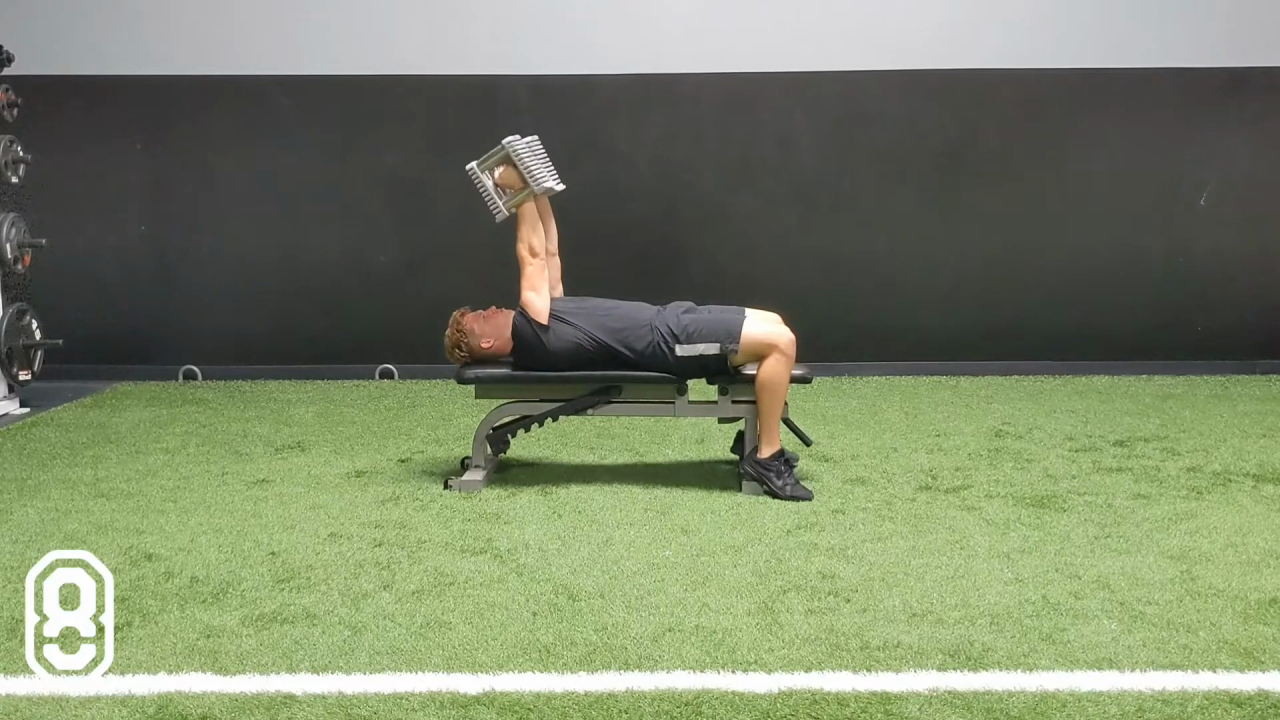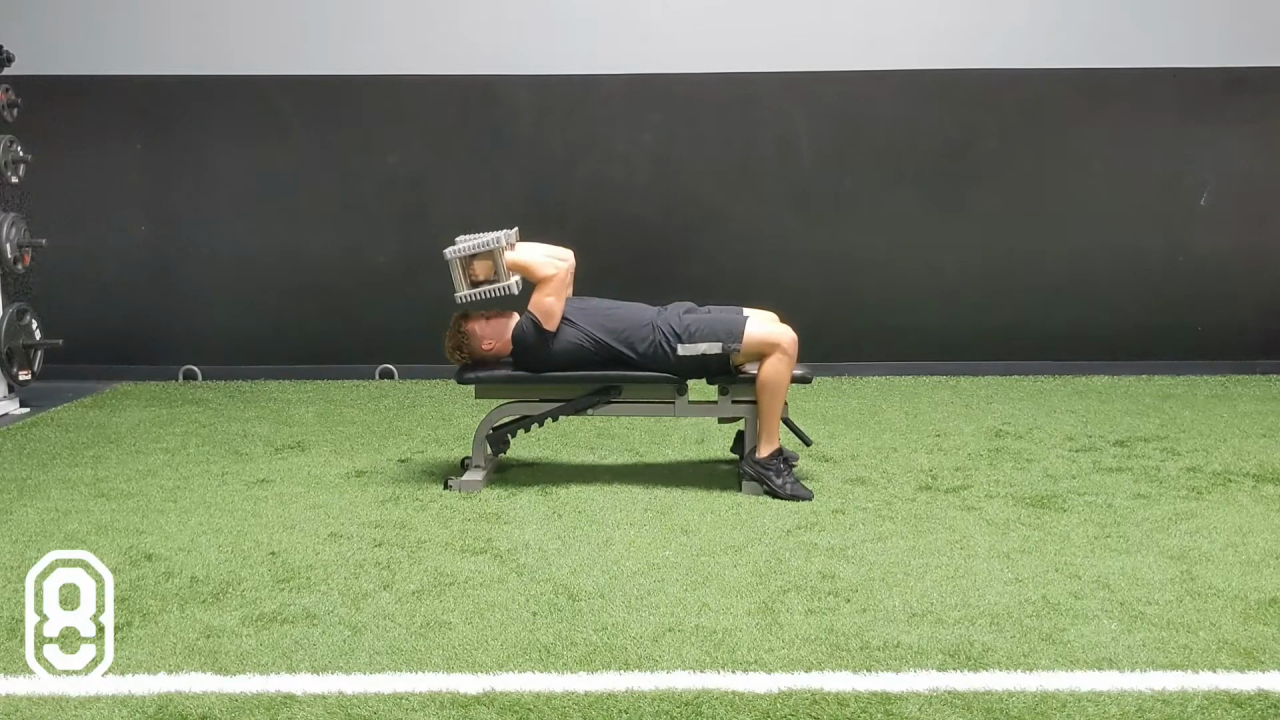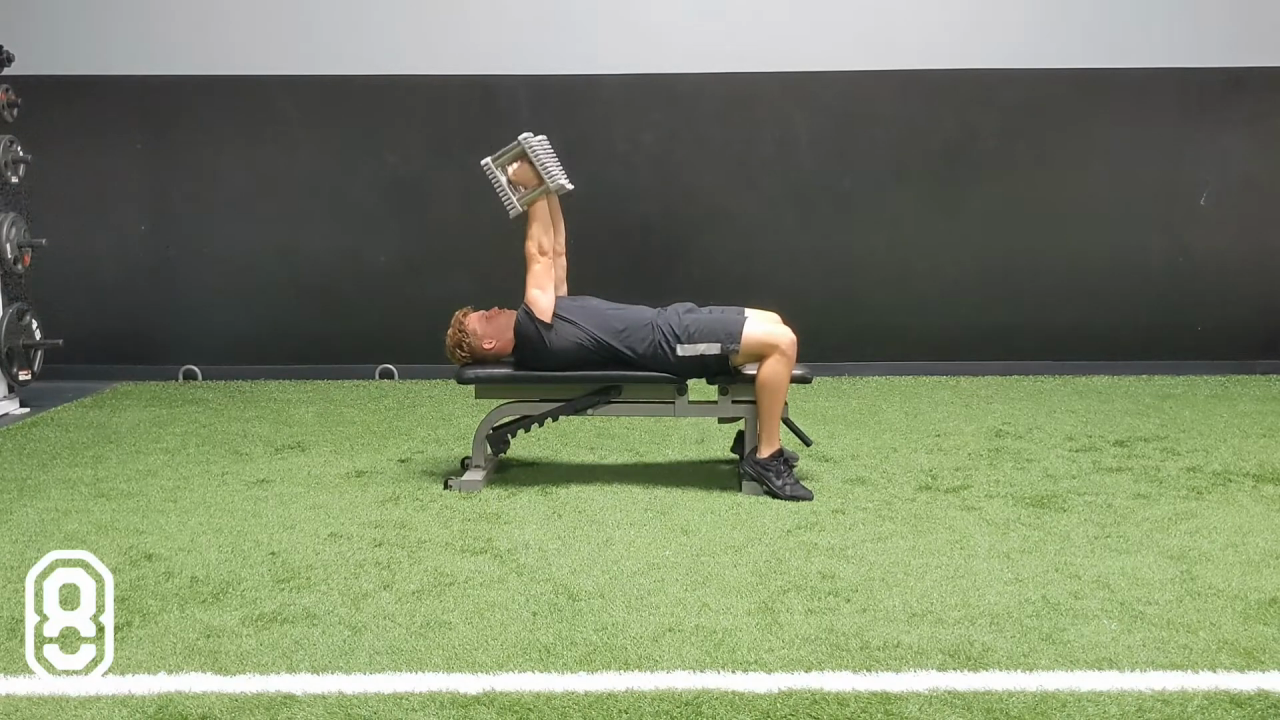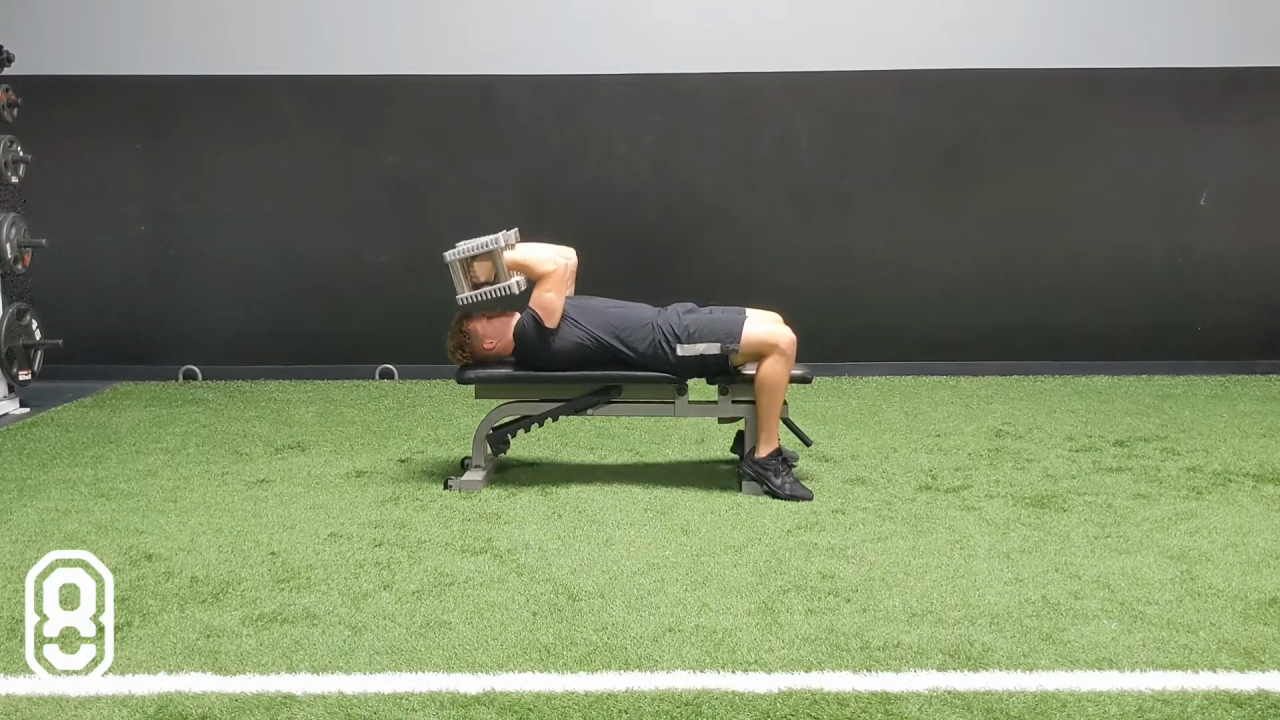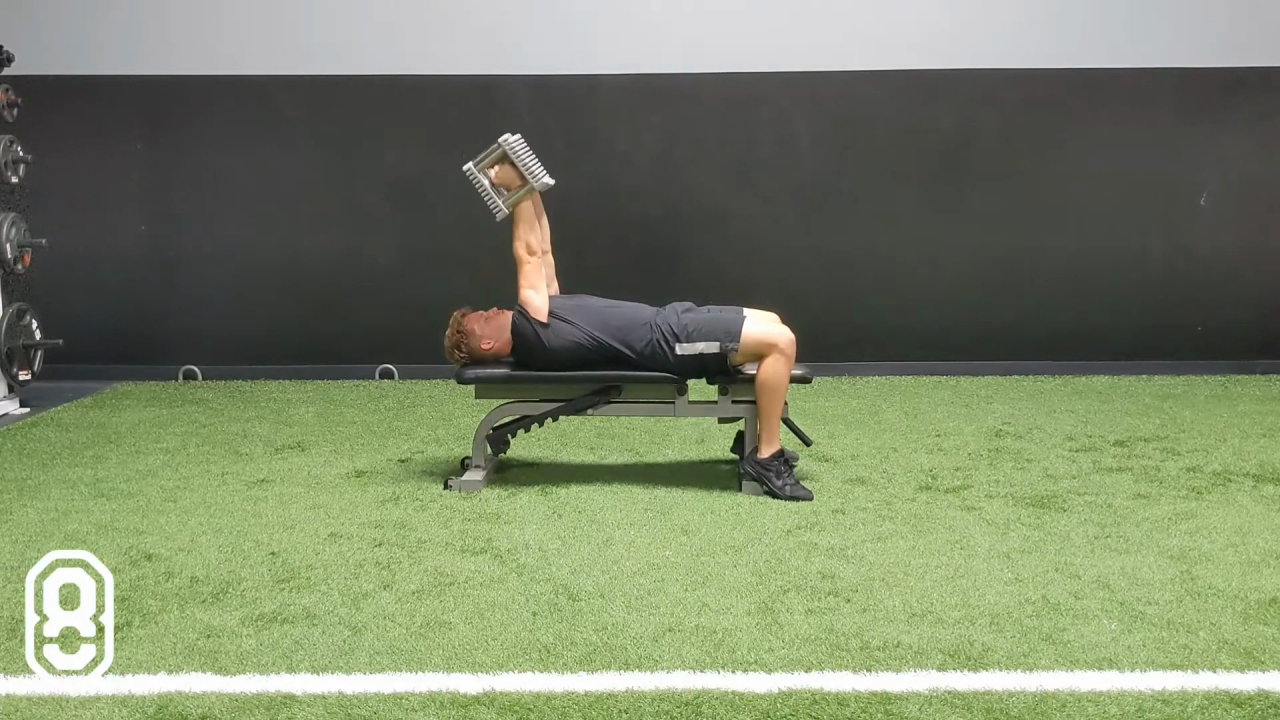
dt=1s
person 1, frame 1
left shoulder: (538, 323)
right shoulder: (529, 339)
left elbow: (550, 256)
right elbow: (532, 257)
left wrist: (536, 191)
right wrist: (520, 188)
left hip: (666, 322)
right hip: (666, 342)
left knee: (772, 325)
right knee: (780, 342)
left ankle: (763, 435)
right ankle: (766, 457)
person 1, frame 2
left shoulder: (532, 330)
right shoulder: (530, 342)
left elbow: (566, 259)
right elbow: (557, 271)
left wrist: (505, 249)
right wrist: (500, 258)
left hip: (665, 322)
right hip: (667, 341)
left knee: (770, 324)
right knee: (782, 341)
left ankle: (762, 439)
right ankle: (765, 458)
person 1, frame 3
left shoulder: (541, 319)
right shoulder: (533, 338)
left elbow: (556, 255)
right elbow: (540, 256)
left wrist: (545, 190)
right wrist: (534, 186)
left hip: (667, 324)
right hip: (668, 343)
left knee: (773, 326)
right knee: (781, 343)
left ankle: (762, 438)
right ankle: (766, 459)
person 1, frame 4
left shoulder: (533, 328)
right shoulder: (532, 340)
left elbow: (568, 260)
right elbow: (557, 266)
left wrist: (504, 255)
right wrist: (500, 259)
left hip: (667, 323)
right hip: (667, 341)
left knee: (774, 327)
right knee: (781, 342)
left ankle: (762, 442)
right ankle: (765, 458)
person 1, frame 5
left shoulder: (535, 321)
right shoulder: (530, 338)
left elbow: (542, 253)
right elbow: (530, 256)
left wrist: (528, 190)
right wrist: (517, 188)
left hip: (665, 323)
right hip: (667, 343)
left knee: (772, 325)
right knee: (780, 341)
left ankle: (764, 439)
right ankle: (766, 458)
